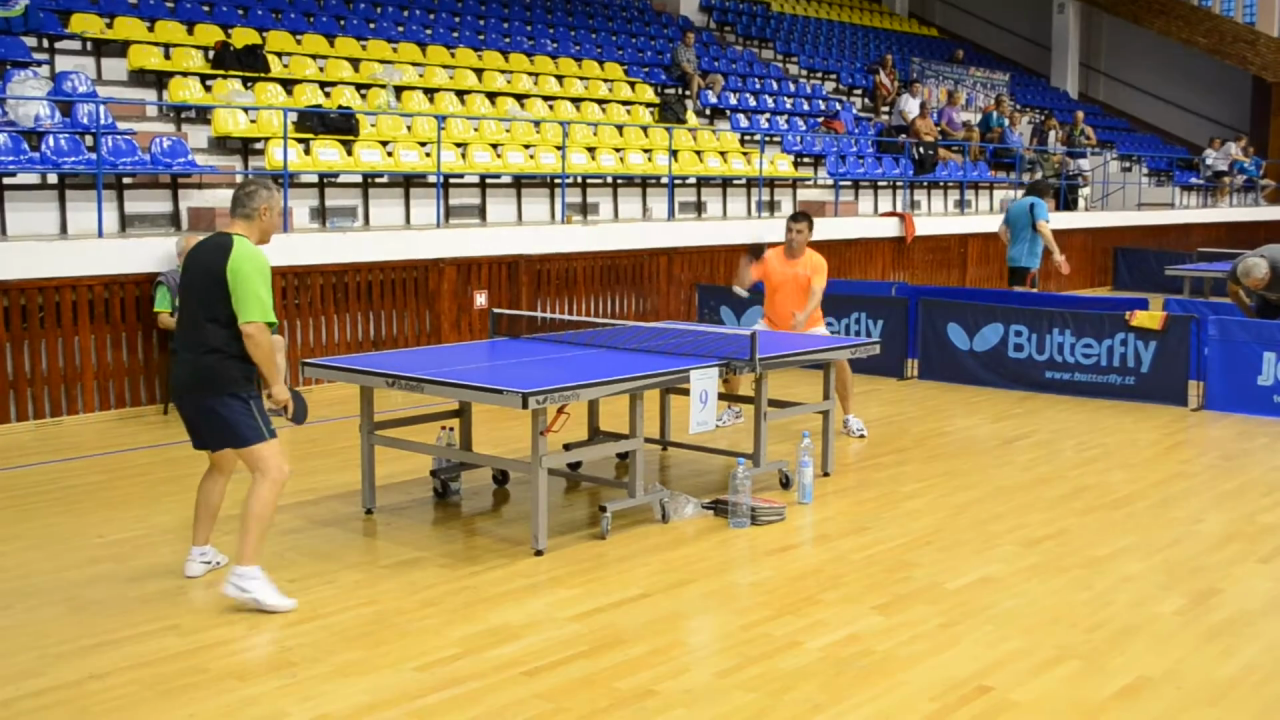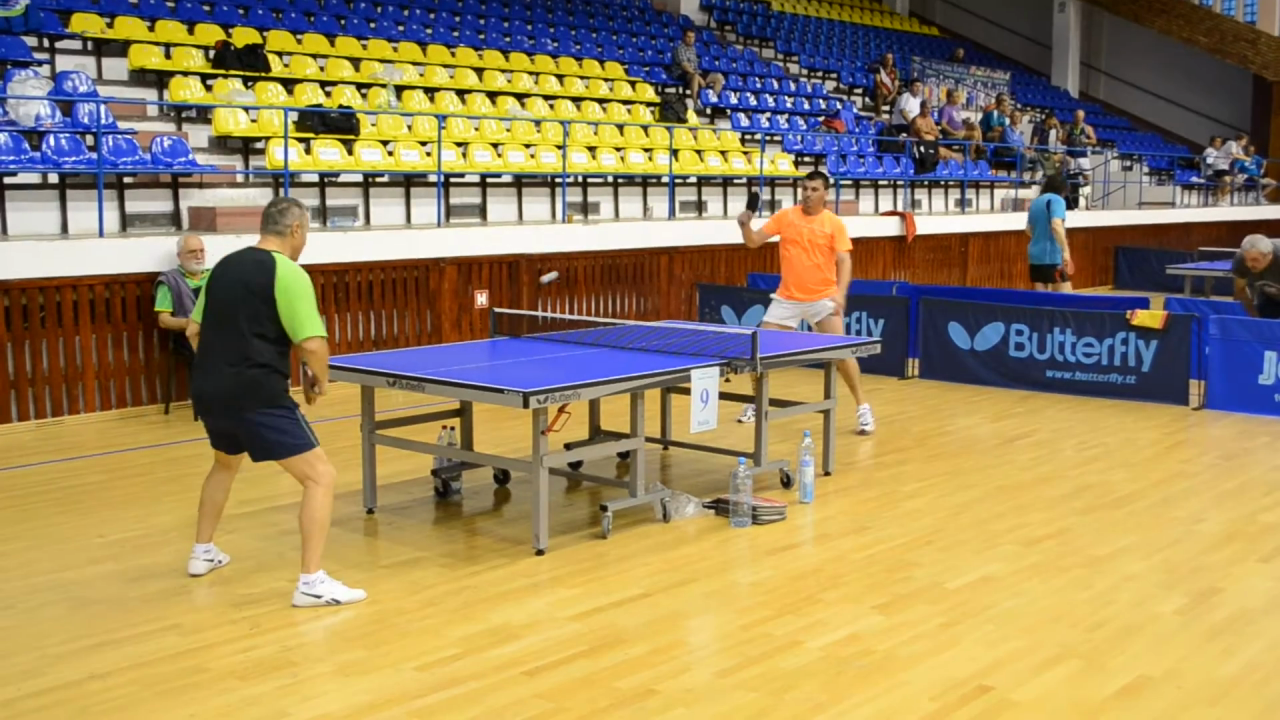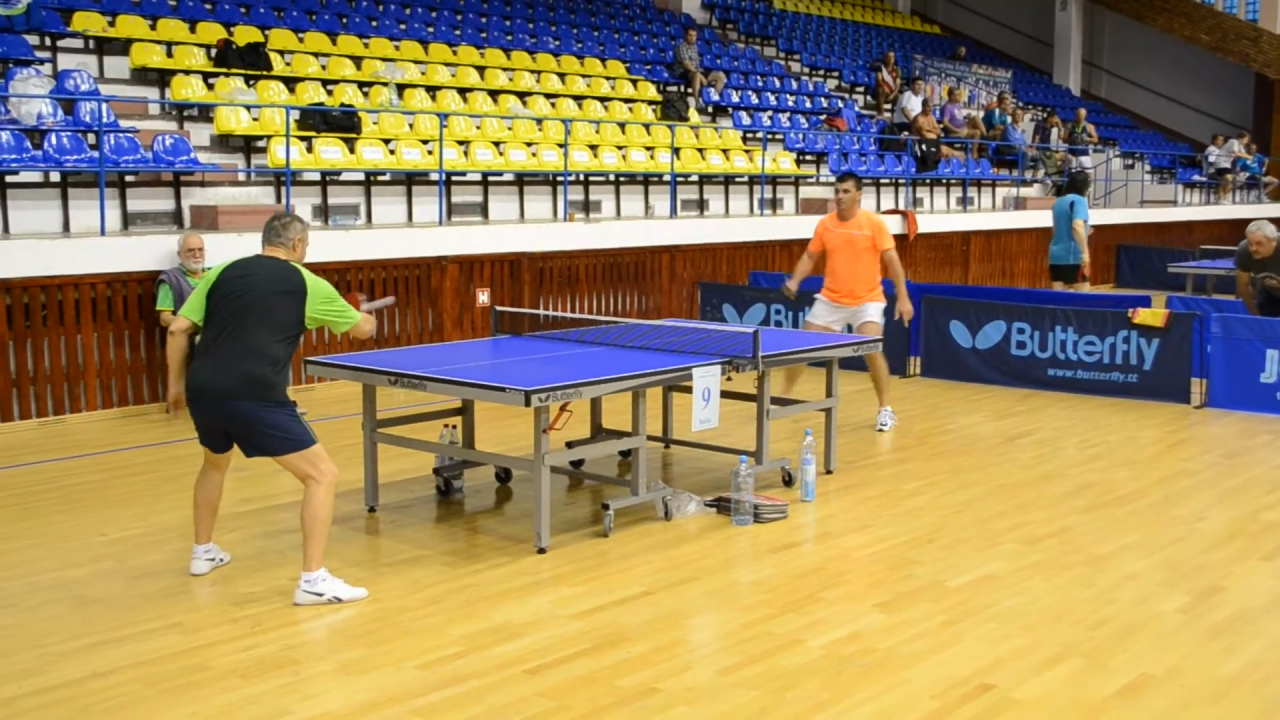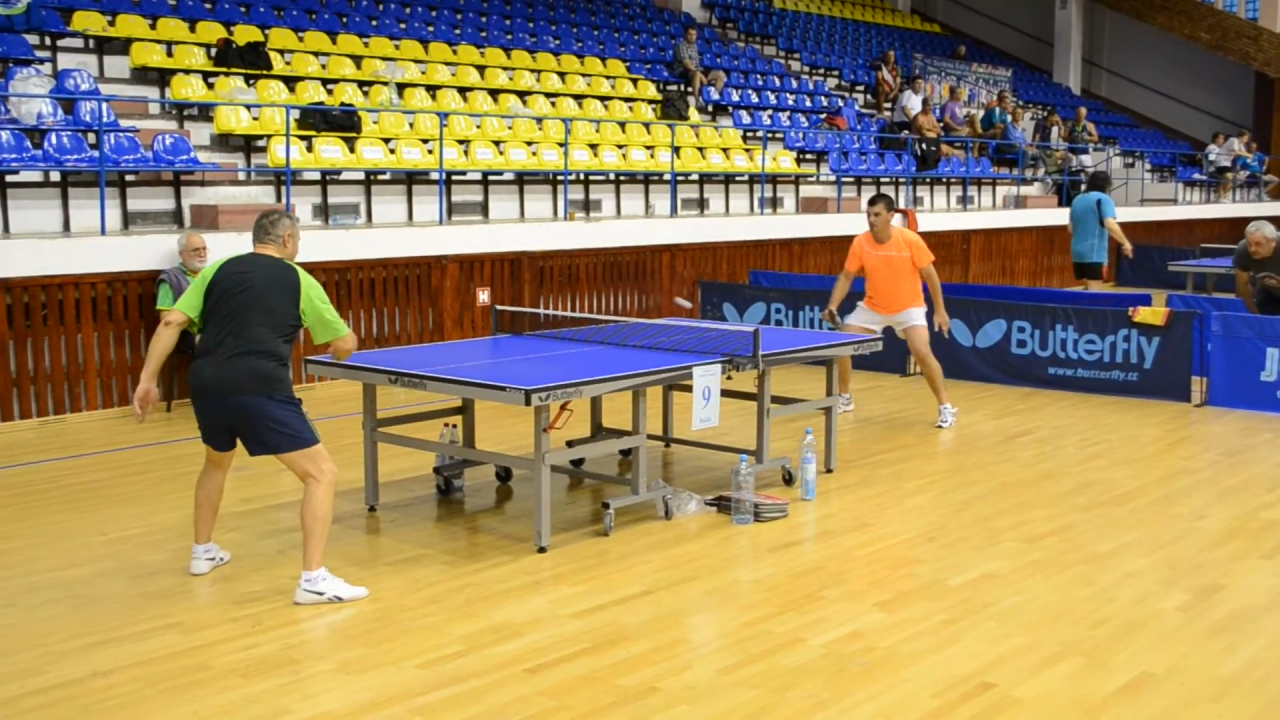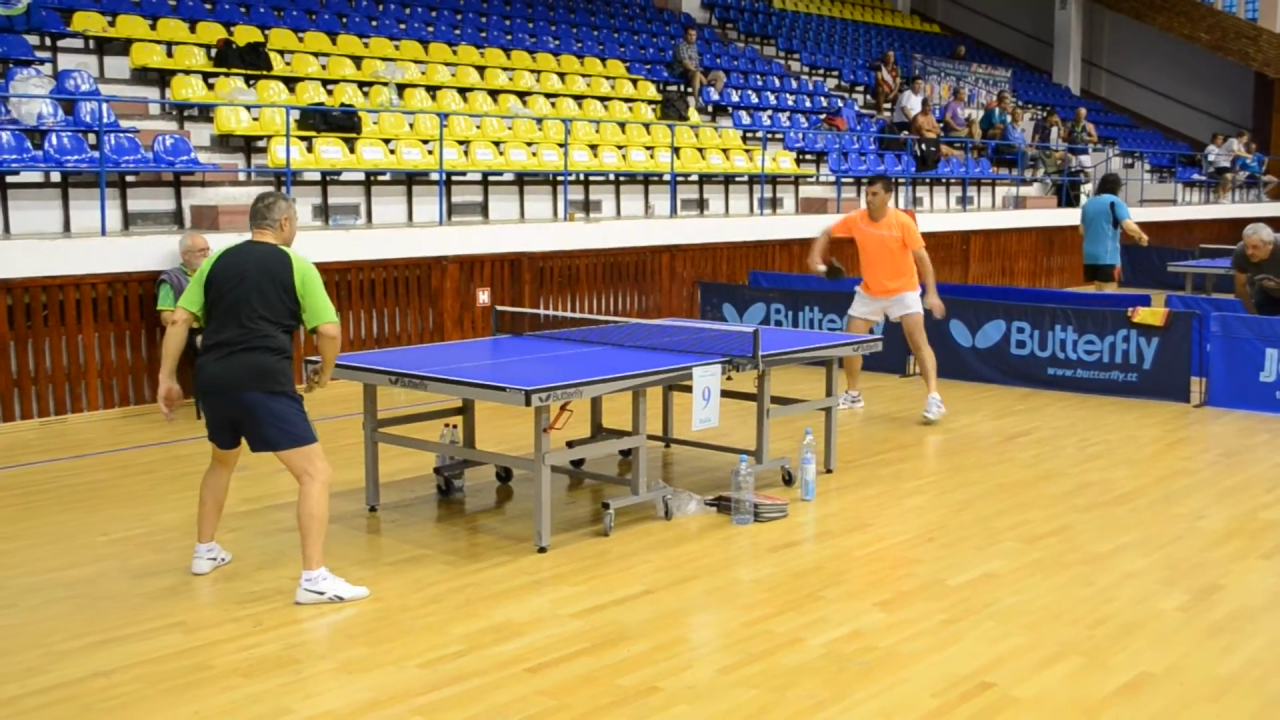
dt=0.3s
person 1, frame 1
left shoulder: (201, 250)
right shoulder: (248, 256)
right elbow: (253, 329)
right wrist: (276, 381)
left hip: (189, 379)
right hip: (223, 383)
left knee: (222, 462)
right knee: (272, 470)
left ankle: (200, 552)
right ankle: (247, 574)
person 1, frame 2
left shoulder: (223, 266)
right shoulder: (289, 274)
left elbow: (195, 331)
right elbow: (312, 345)
right wrist: (319, 378)
left hip: (208, 392)
right hip: (258, 396)
left knee: (225, 465)
right knee: (320, 477)
left ankle: (203, 551)
right ankle: (312, 581)
person 1, frame 3
left shoulder: (223, 272)
right shoulder: (307, 283)
left elbow: (178, 330)
right elbow: (364, 328)
left wrist: (176, 383)
right wrist: (366, 315)
left hip: (204, 390)
right hip: (256, 394)
left knee: (214, 463)
right knee: (321, 475)
left ankle: (203, 551)
right ankle: (313, 579)
person 1, frame 4
left shoulder: (218, 270)
right shoulder: (299, 281)
left elbow: (172, 322)
right elbow: (345, 345)
left wrist: (147, 380)
right wrist: (338, 344)
left hip: (207, 386)
right hip: (260, 389)
left knee: (216, 462)
right knee: (321, 474)
left ankle: (203, 550)
right ankle: (313, 579)
person 1, frame 5
left shoulder: (217, 261)
right shoulder: (296, 265)
left elbow: (179, 320)
right elbow: (329, 331)
left wrist: (167, 378)
right wrist: (325, 372)
left hip: (213, 381)
right hip: (264, 384)
left knee: (222, 462)
right knee: (315, 475)
left ankle: (205, 551)
right ankle: (314, 579)
person 2, frame 1
left shoulder: (817, 262)
right shoulder: (768, 257)
left elbow: (816, 295)
right elbow: (741, 285)
left wrist: (803, 316)
right wrist: (744, 268)
left hip: (810, 328)
right hip: (772, 328)
left knee: (839, 360)
left ankle: (849, 418)
right ankle: (734, 410)
person 2, frame 2
left shoulder: (834, 223)
right shoulder: (785, 216)
left elbow: (844, 261)
right elbow: (754, 240)
left wrist: (840, 292)
right wrist: (745, 226)
left hip: (823, 298)
right hip: (787, 298)
left ankle: (863, 408)
right ankle: (756, 404)
person 2, frame 3
left shoulder: (873, 223)
right shoulder: (825, 224)
left elbow: (892, 260)
right elbow: (810, 257)
left wrist: (903, 297)
right wrist: (794, 281)
left hip: (867, 300)
right hip: (830, 299)
left knee: (872, 353)
left ankle: (885, 409)
person 2, frame 4
left shoulder: (910, 240)
right shoulder: (860, 244)
left elbow: (929, 274)
right elbow: (846, 276)
left wrist: (940, 310)
right wrist: (833, 305)
left hip: (908, 307)
right hip: (872, 307)
left knee: (922, 351)
left ankle: (945, 406)
right ankle: (845, 398)
person 2, frame 5
left shoulder: (903, 222)
right shoulder: (856, 219)
left elbow: (922, 257)
right elbow: (827, 234)
left wrist: (932, 292)
right wrist: (815, 256)
left hip: (904, 290)
right hip: (869, 292)
left knee: (918, 341)
left ankle: (933, 396)
right ankle: (853, 394)
